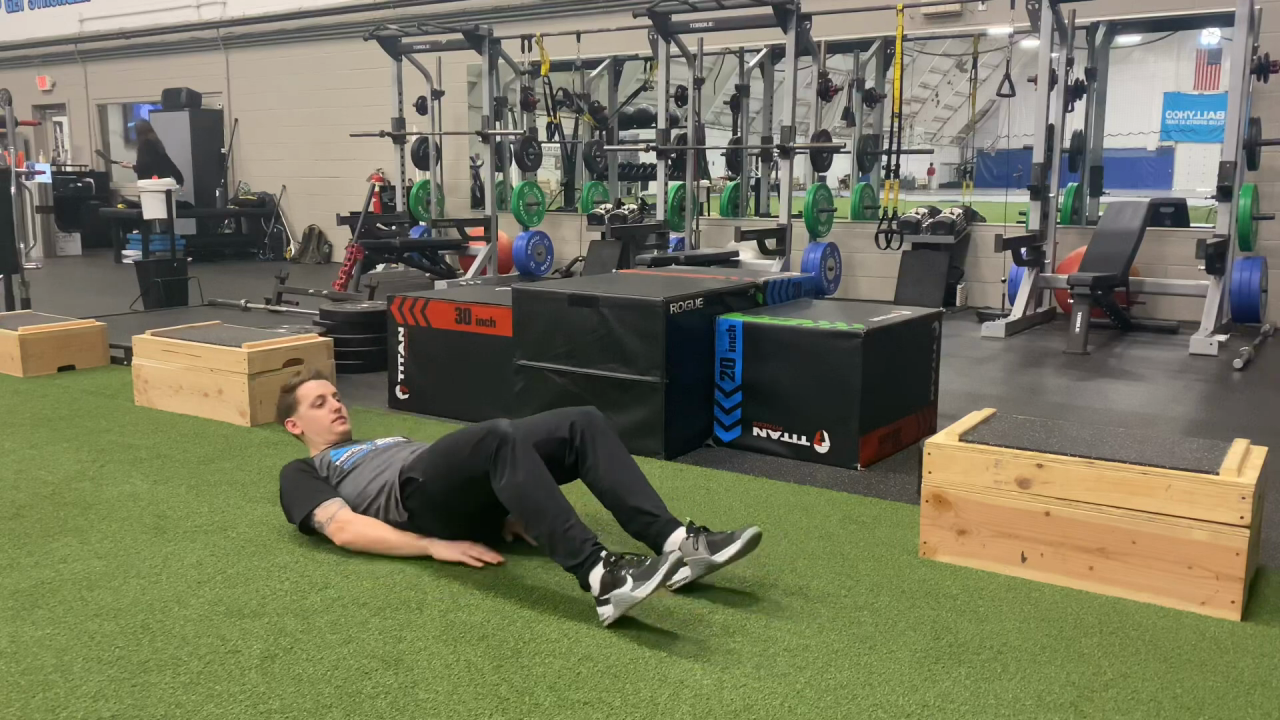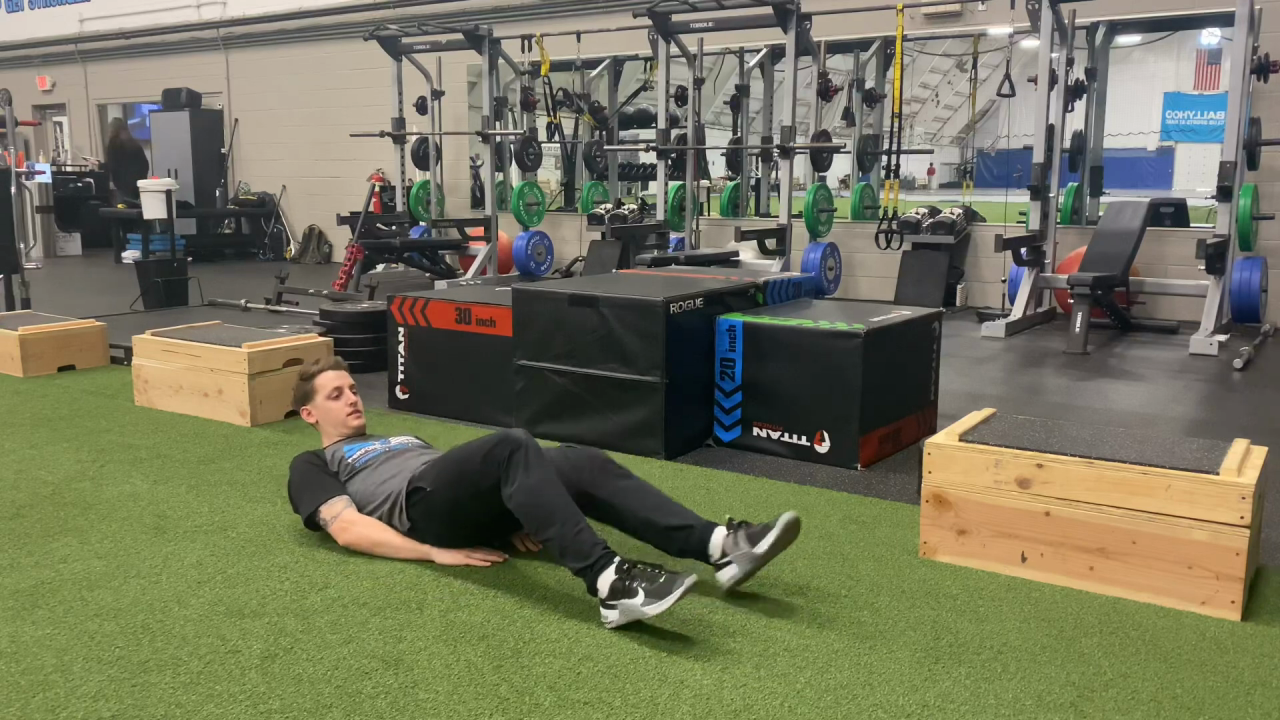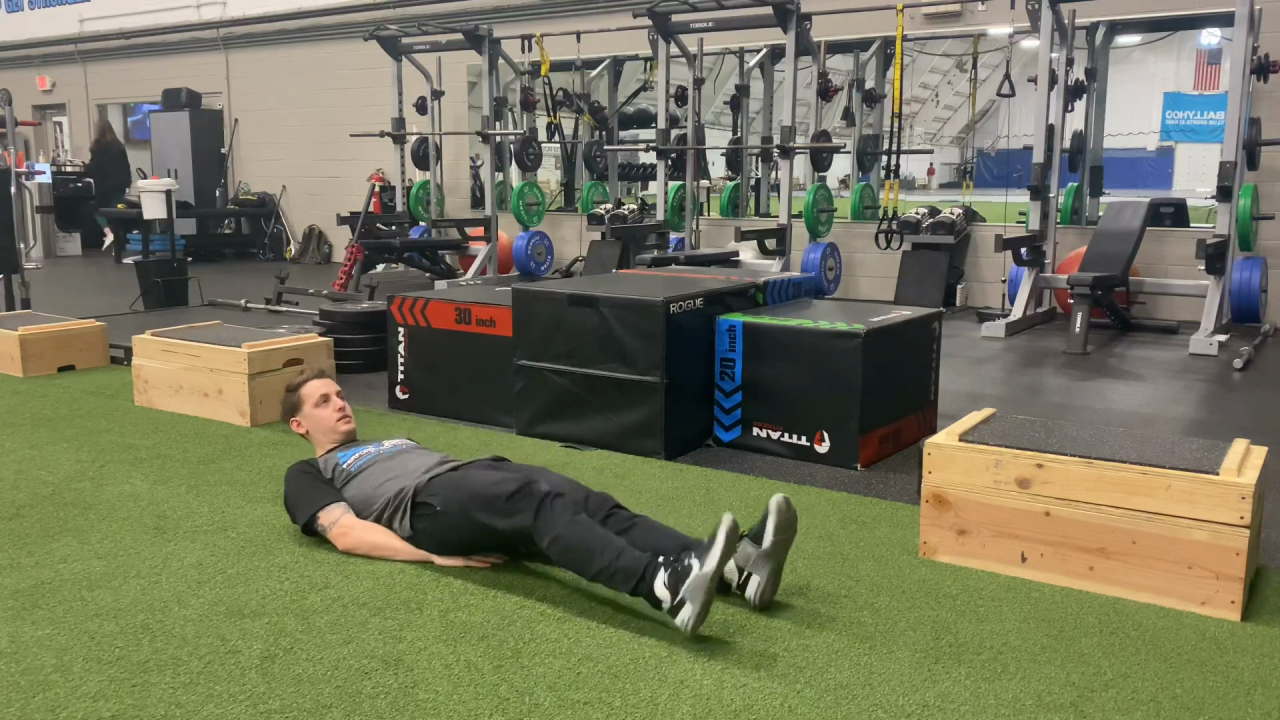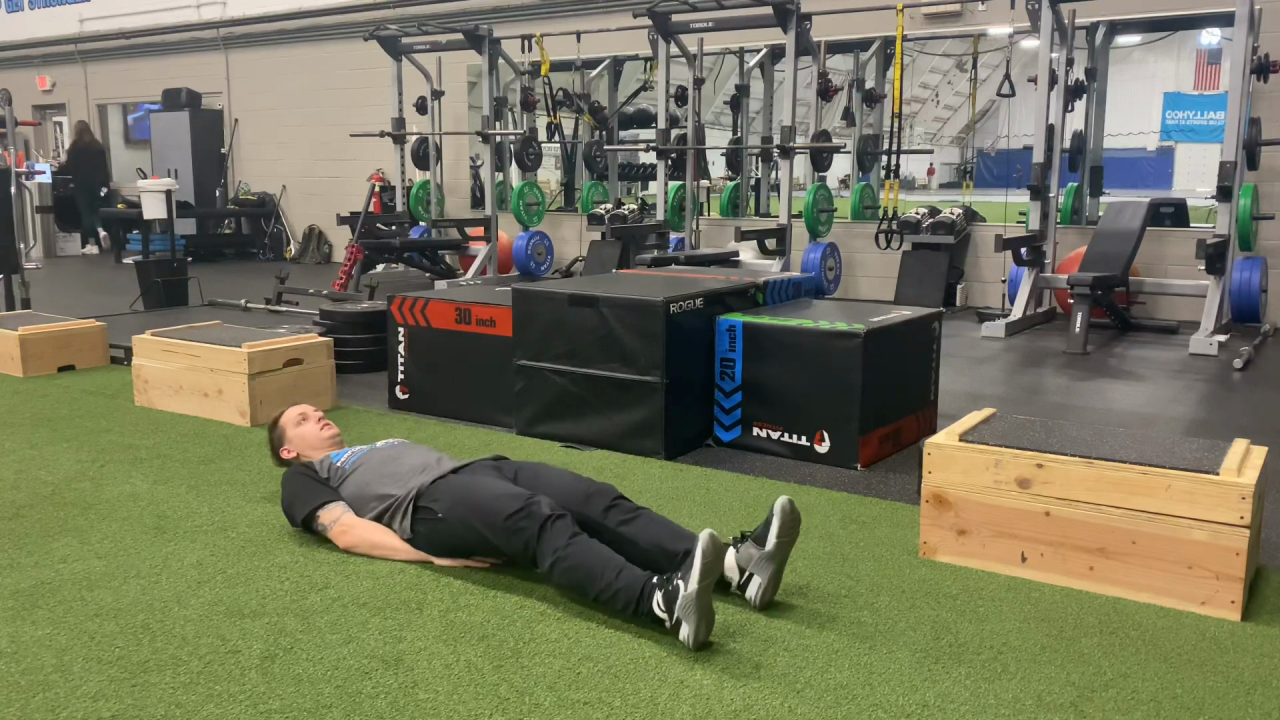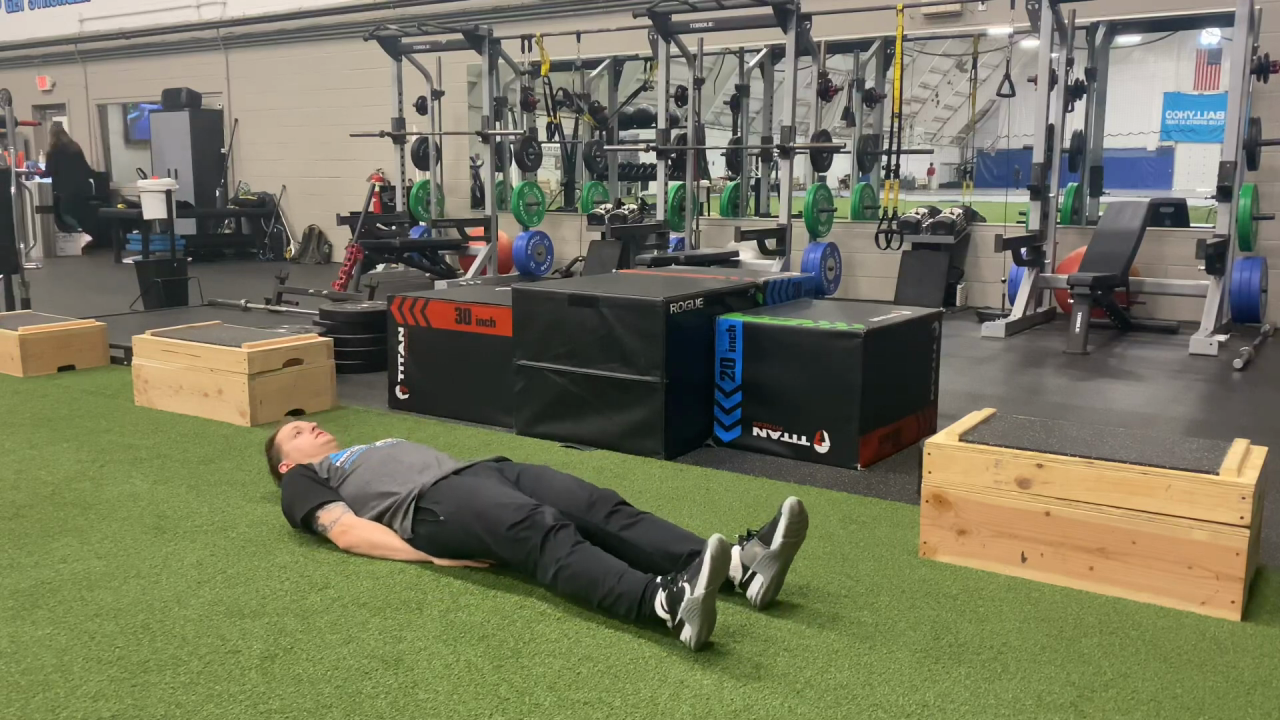
dt=0.5s
person 1, frame 1
left shoulder: (389, 440)
right shoulder: (301, 474)
right elbow: (343, 529)
left wrist: (505, 510)
right wrist: (433, 545)
left hip: (473, 495)
right hip: (415, 499)
left knee: (583, 423)
right knee: (499, 436)
left ankle: (676, 543)
right ankle: (600, 575)
person 1, frame 2
left shoulder: (402, 440)
right shoulder: (312, 466)
right elbow: (348, 530)
left wrist: (512, 519)
right wrist: (436, 552)
left hip: (482, 501)
right hip: (423, 505)
left knee: (587, 468)
right knee: (513, 445)
left ankle: (722, 547)
right ankle: (611, 583)
person 1, frame 3
left shoulder: (394, 443)
right shoulder: (307, 476)
right elbow: (346, 535)
right wrist: (434, 553)
right hip: (428, 503)
left knee: (596, 509)
right knee: (543, 507)
left ankle: (734, 566)
right ankle: (670, 586)
person 1, frame 4
left shoulder: (382, 446)
right shoulder: (305, 479)
right elbow: (347, 532)
right wrist: (432, 556)
right hip: (431, 503)
left knee: (599, 503)
right knee: (541, 522)
left ankle: (735, 565)
right ankle: (664, 601)
person 1, frame 5
left shoulder: (380, 448)
right shoulder: (305, 481)
right elbow: (347, 532)
right wrist: (434, 556)
right hip: (431, 501)
left knee: (602, 509)
right knee: (542, 532)
left ankle: (741, 564)
right ankle: (666, 602)
